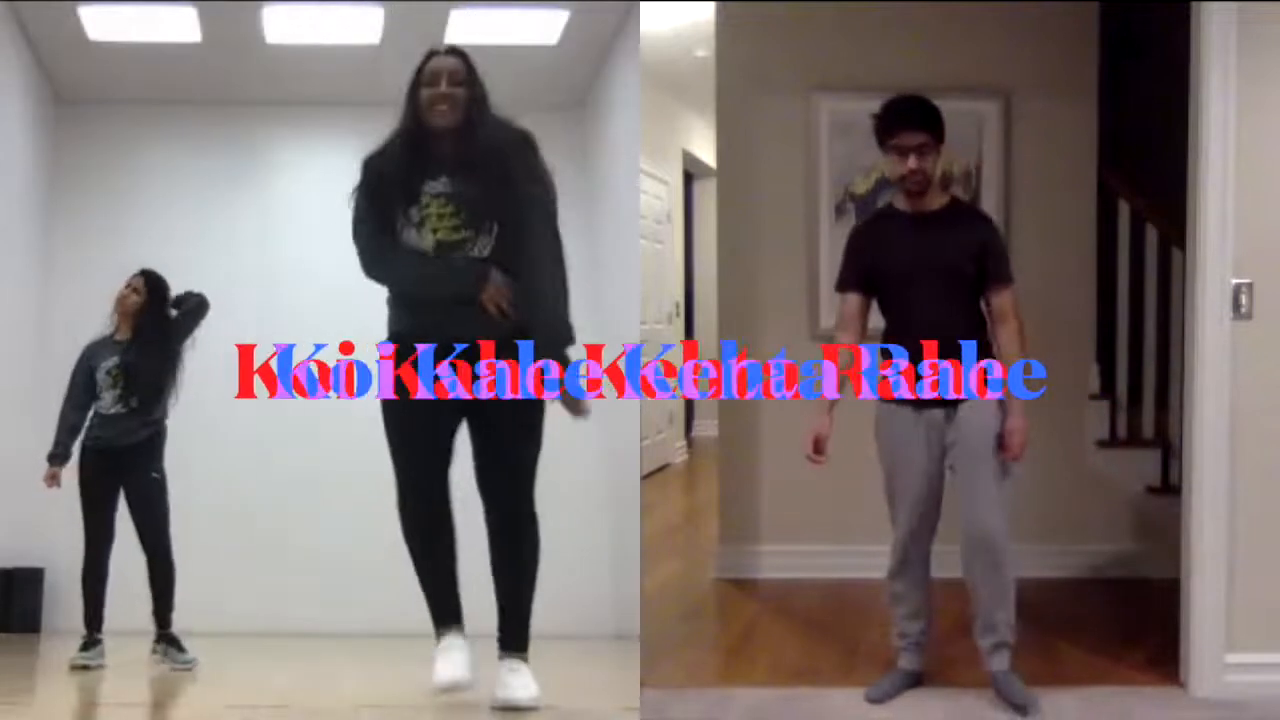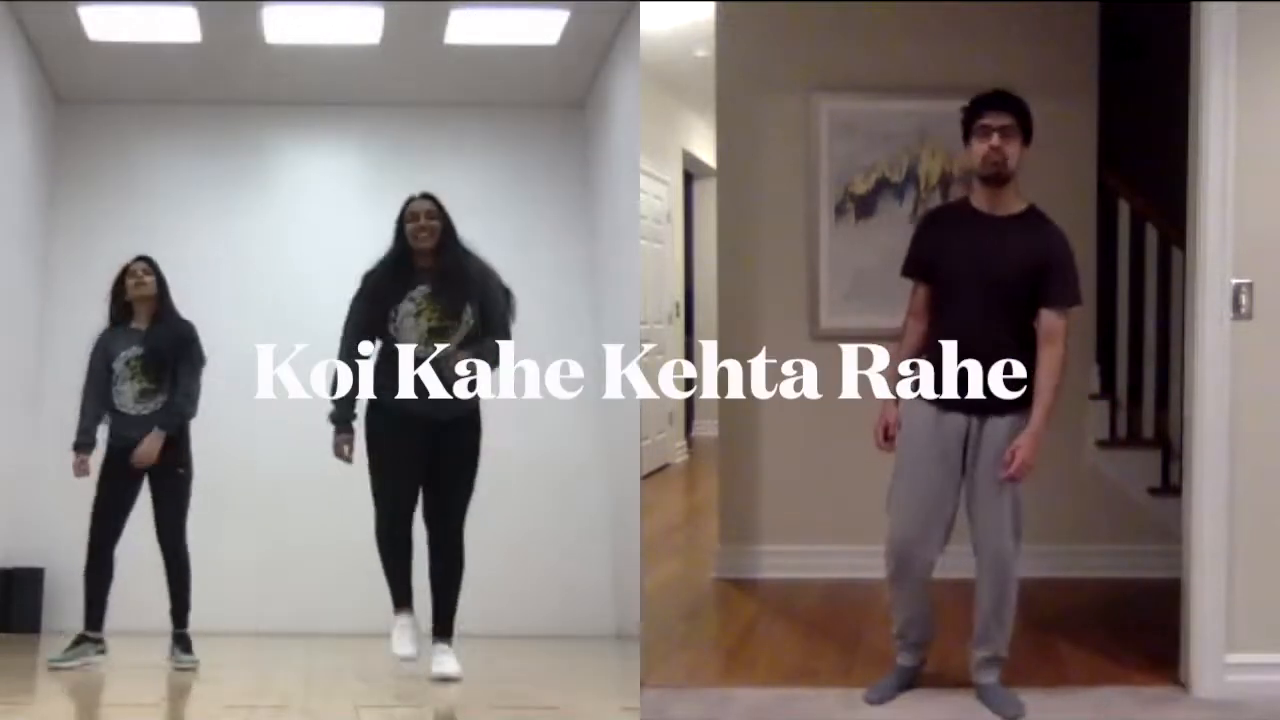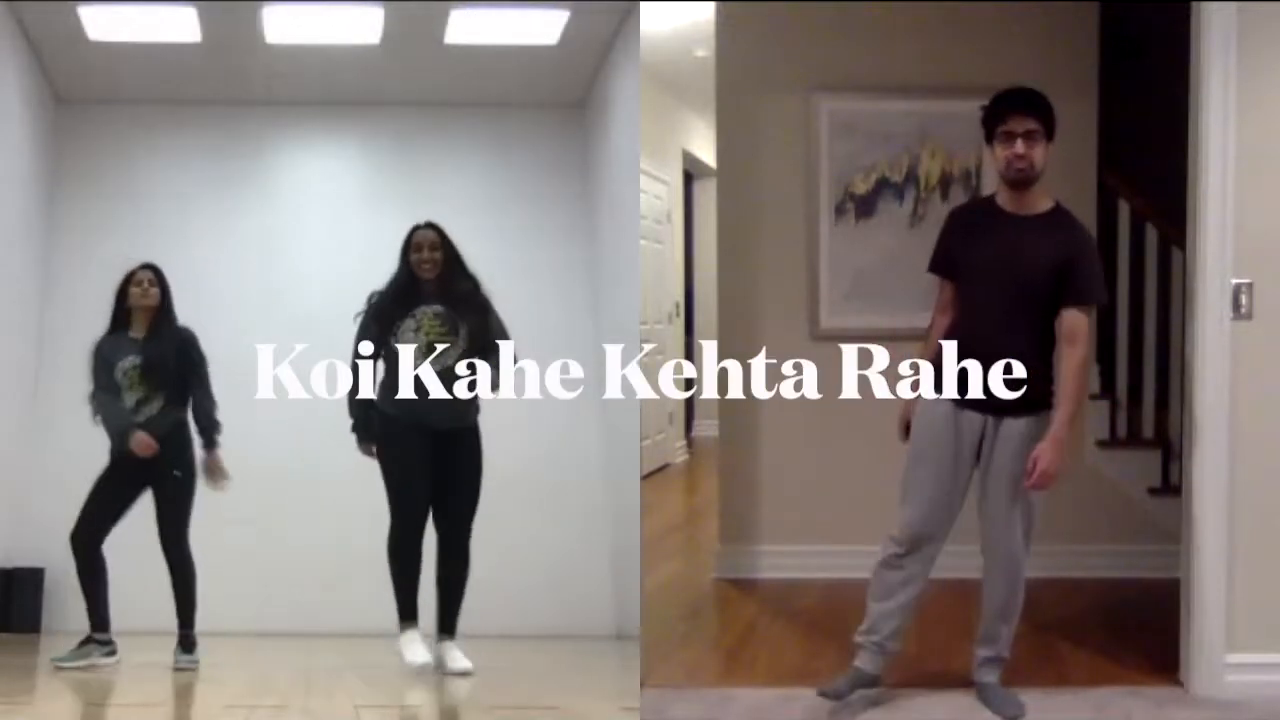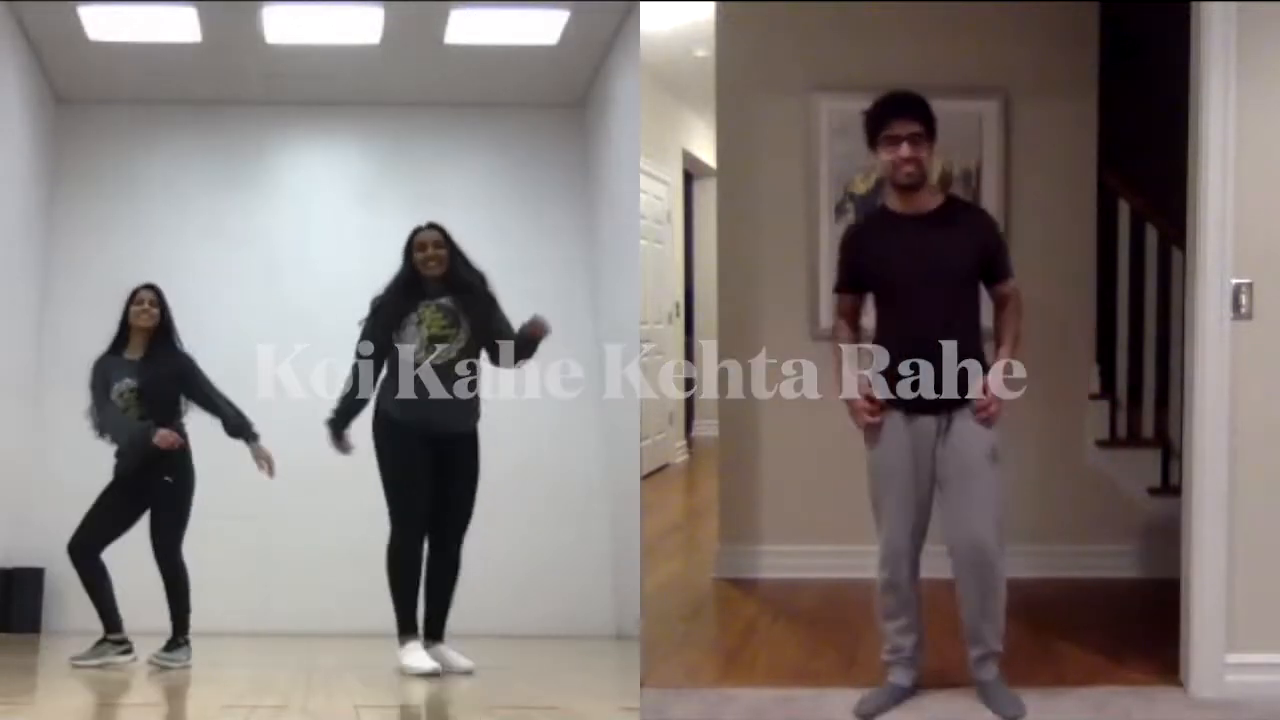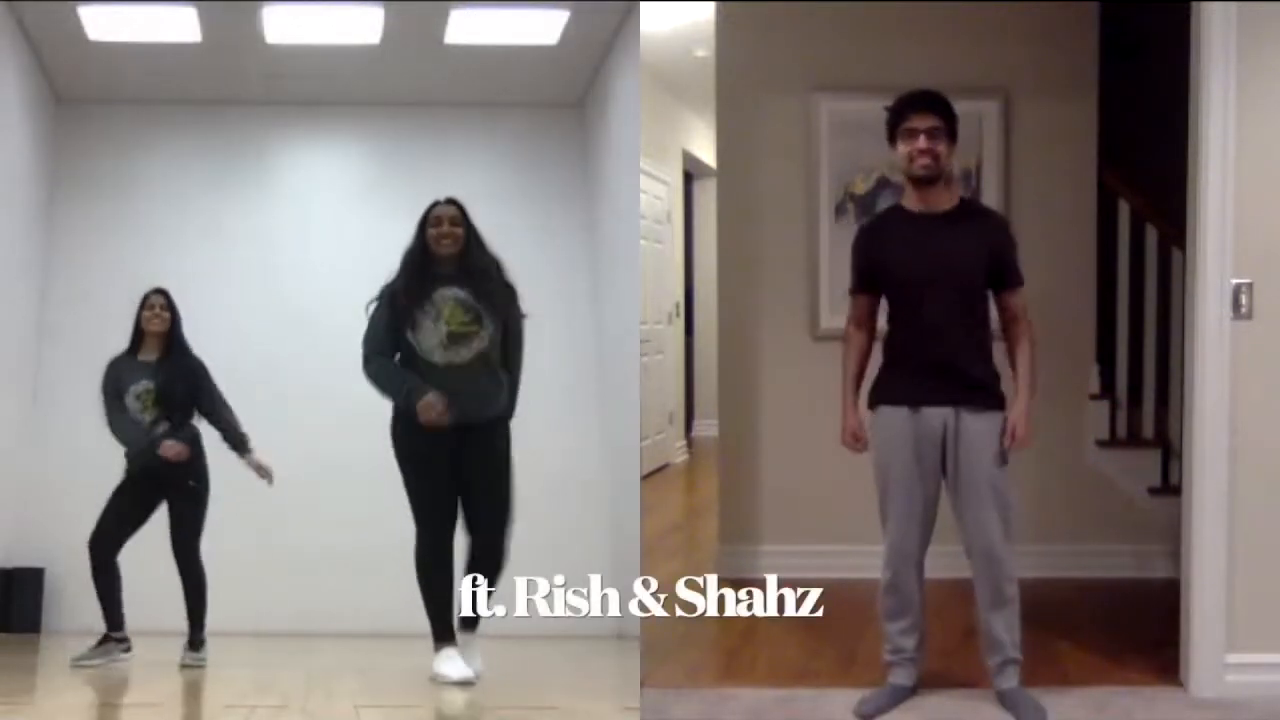
dt=1s
person 1, frame 1
left shoulder: (976, 227)
right shoulder: (870, 236)
left elbow: (1004, 318)
right elbow: (849, 329)
left wrist: (1017, 405)
right wrist: (825, 411)
left hip: (974, 403)
right hip: (903, 408)
left knee: (987, 532)
right knee: (909, 538)
left ankle: (1000, 661)
right ankle: (909, 658)
person 1, frame 2
left shoulder: (1046, 240)
right shoulder: (936, 226)
left elbow: (1051, 341)
right elbow: (917, 318)
left wrist: (1034, 429)
right wrist: (892, 398)
left hip: (1003, 416)
right hip: (932, 408)
left knee: (998, 550)
right knee: (907, 543)
right ankle: (908, 657)
person 1, frame 3
left shoulder: (1071, 239)
right shoulder: (964, 222)
left elbow: (1074, 343)
left wrist: (1058, 436)
right wrist: (917, 391)
left hip: (1023, 416)
right hip: (950, 402)
left knee: (1007, 550)
right knee: (915, 533)
right ankle: (870, 657)
person 1, frame 4
left shoulder: (974, 225)
right shoulder: (863, 236)
left elbow: (1008, 302)
right elbow: (845, 319)
left wrist: (1001, 373)
right wrist: (852, 382)
left hip: (965, 410)
right hip: (895, 413)
left knee: (978, 543)
right knee: (896, 548)
left ankle: (987, 668)
person 1, frame 5
left shoulder: (988, 228)
right shoulder: (876, 234)
left elbow: (1016, 317)
right elbow: (860, 323)
left wrist: (1023, 396)
right wrist: (850, 403)
left hip: (977, 407)
right hip: (899, 408)
left knee: (991, 545)
right knee: (901, 546)
person 2, frame 1
left shoulder: (513, 160)
right shoulder: (386, 170)
left elbow: (542, 254)
right elbow: (375, 259)
left wrist: (557, 353)
right wrist: (471, 282)
left hip: (508, 352)
right hip: (418, 352)
left knee: (509, 498)
right knee: (420, 492)
left ankle: (513, 655)
right ankle: (449, 632)
person 2, frame 2
left shoulder: (475, 278)
right shoulder: (379, 284)
left elbow: (502, 332)
right elbow: (354, 354)
left wrist: (480, 362)
right wrist: (343, 420)
left hip: (456, 421)
right hip: (394, 417)
left knee: (446, 527)
right knee: (393, 510)
left ankle: (443, 641)
right ankle: (403, 613)
person 2, frame 3
left shoulder: (472, 305)
right shoulder: (385, 307)
left elbow: (501, 354)
left wrist: (495, 377)
right wrist: (362, 428)
left hip: (458, 431)
right hip: (401, 427)
left knee: (456, 533)
right knee: (409, 515)
left ankle: (447, 640)
right ankle: (409, 627)
person 2, frame 4
left shoulder: (474, 299)
right shoulder: (390, 305)
left elbow: (506, 352)
right elbow: (366, 366)
left wrist: (530, 337)
right wrist: (339, 420)
left hip: (458, 433)
right hip: (400, 429)
left knee: (448, 536)
right knee: (409, 527)
left ankle: (435, 640)
right ankle: (410, 641)
person 2, frame 5
left shoulder: (494, 287)
right shoulder: (400, 293)
left elbow: (511, 353)
right elbow: (375, 358)
left wrist: (503, 407)
right wrist: (416, 394)
left hip: (484, 426)
right hip: (421, 426)
left knee: (490, 529)
right knee: (435, 529)
left ankle: (468, 631)
right ankle: (444, 647)
person 3, frame 1
left shoulder: (160, 343)
right shoulder: (94, 352)
left elbow: (198, 304)
right elbow: (74, 407)
left wrist: (166, 301)
right wrist: (58, 457)
left hip: (144, 455)
right hip: (98, 456)
left knee: (158, 546)
right knee: (97, 548)
left ankle: (164, 636)
right ankle: (93, 639)
person 3, frame 2
left shoulder: (180, 333)
right shoulder: (109, 339)
left elbow: (188, 390)
right elbow: (94, 395)
left wrist: (161, 434)
right wrist: (83, 446)
left hip: (170, 450)
right hip: (122, 450)
left knee: (173, 541)
right knee: (101, 540)
left ankle: (180, 637)
right ankle: (92, 636)
person 3, frame 3
left shoulder: (181, 341)
right shoulder: (108, 347)
left elbow: (201, 396)
right elbow: (104, 399)
left wrist: (210, 447)
right wrist: (129, 433)
left hip: (173, 453)
right hip: (127, 455)
left knee: (174, 544)
right knee: (84, 537)
left ankle: (186, 641)
right ankle: (100, 638)
person 3, frame 4
left shoulder: (174, 361)
right shoulder: (105, 367)
left elbow: (213, 400)
right elbow: (107, 420)
left wrist: (251, 440)
right wrist: (149, 434)
left hip: (171, 468)
right hip: (132, 470)
left knee: (166, 552)
right knee: (82, 547)
left ankle: (180, 640)
right ankle: (116, 638)
person 3, frame 5
left shoulder: (187, 365)
right shoulder: (118, 369)
left elbow: (216, 410)
right elbow: (118, 420)
left wrist: (246, 452)
right wrist: (155, 445)
left hip: (187, 470)
right hip: (142, 472)
left knee: (186, 553)
right knee: (101, 544)
left ankle: (196, 640)
right ankle: (116, 636)
